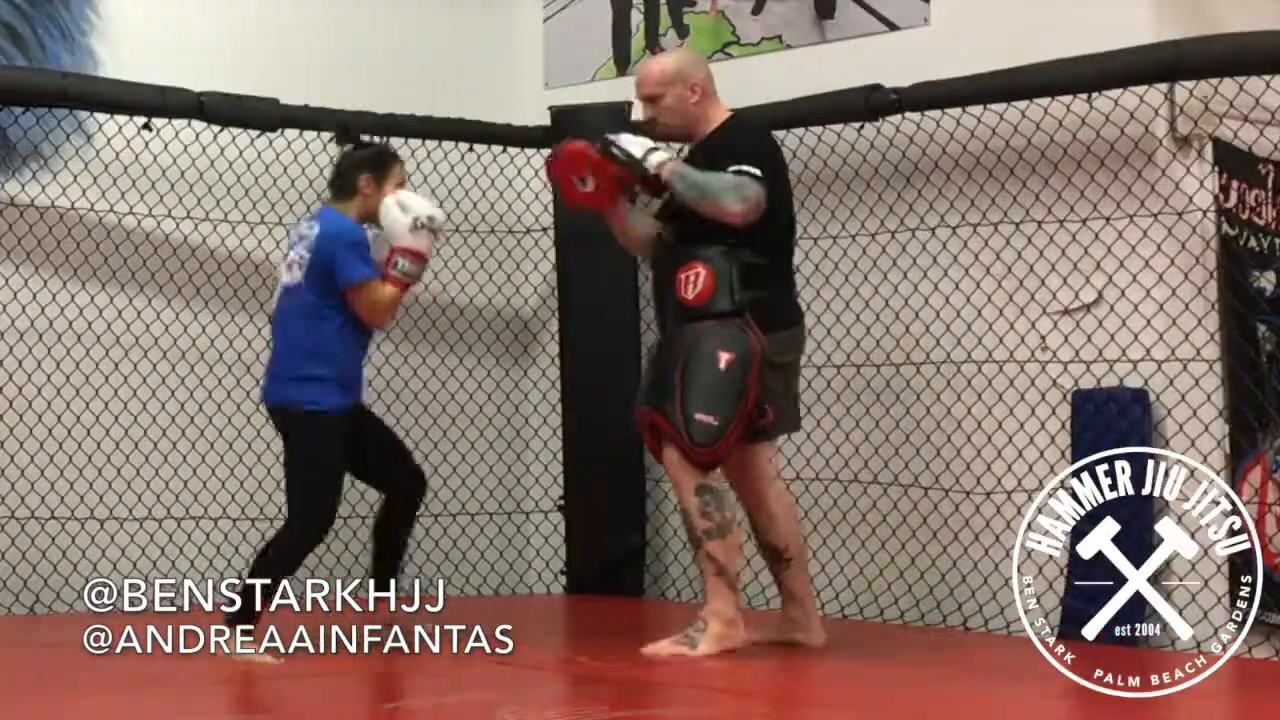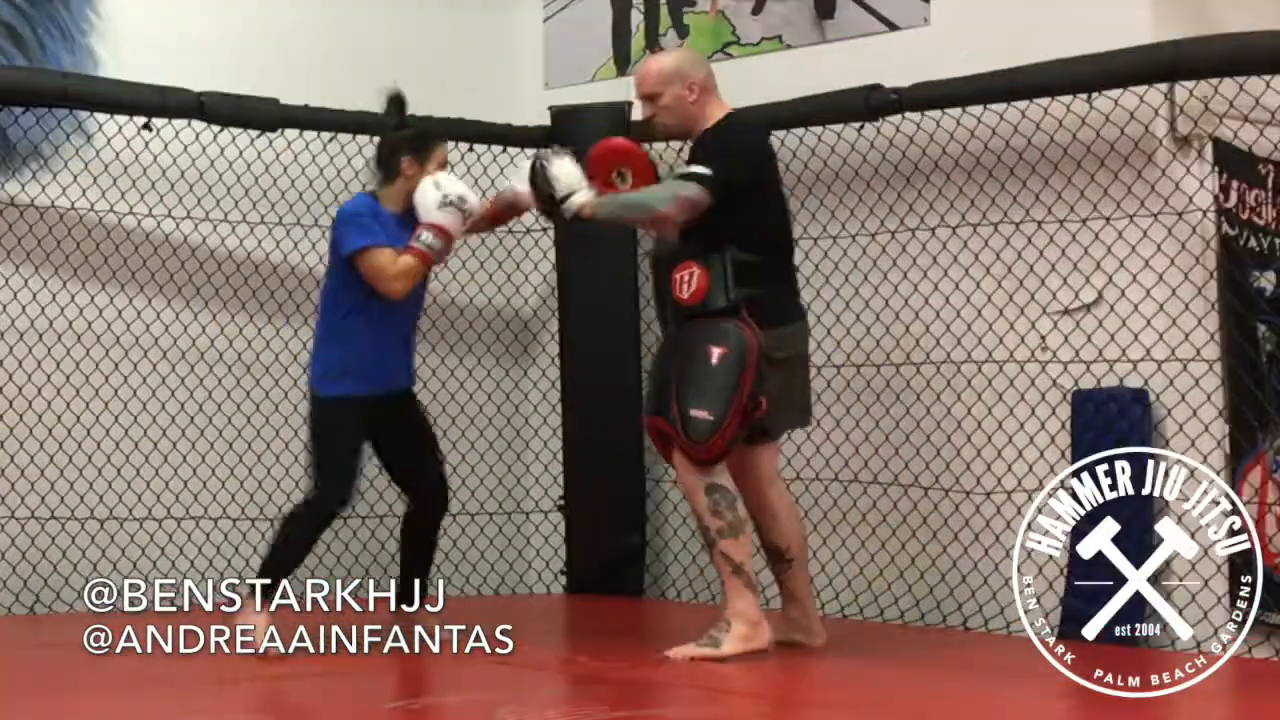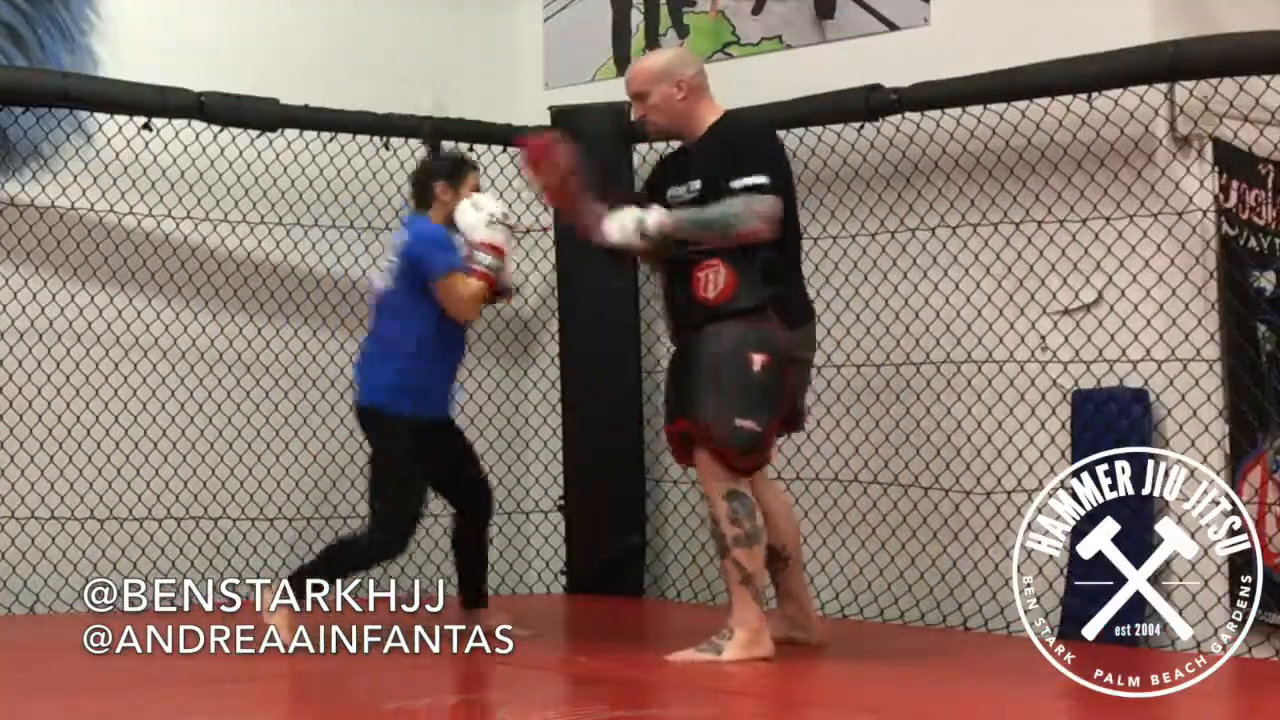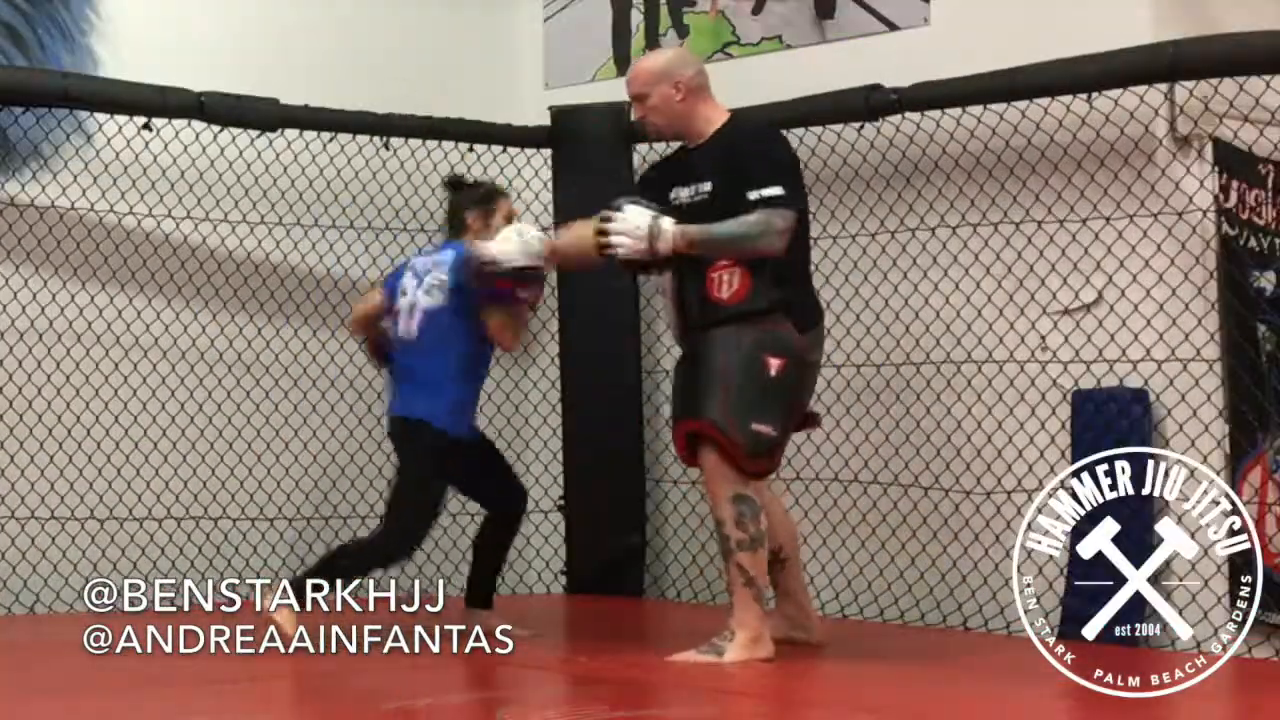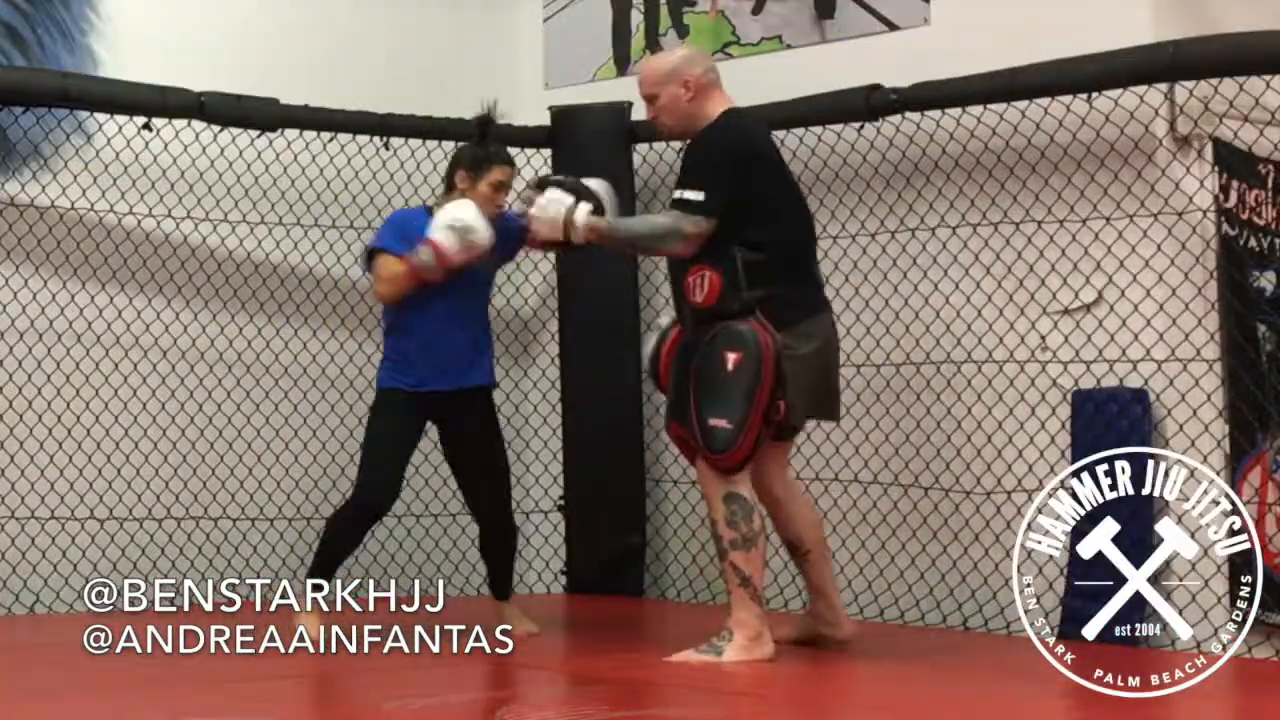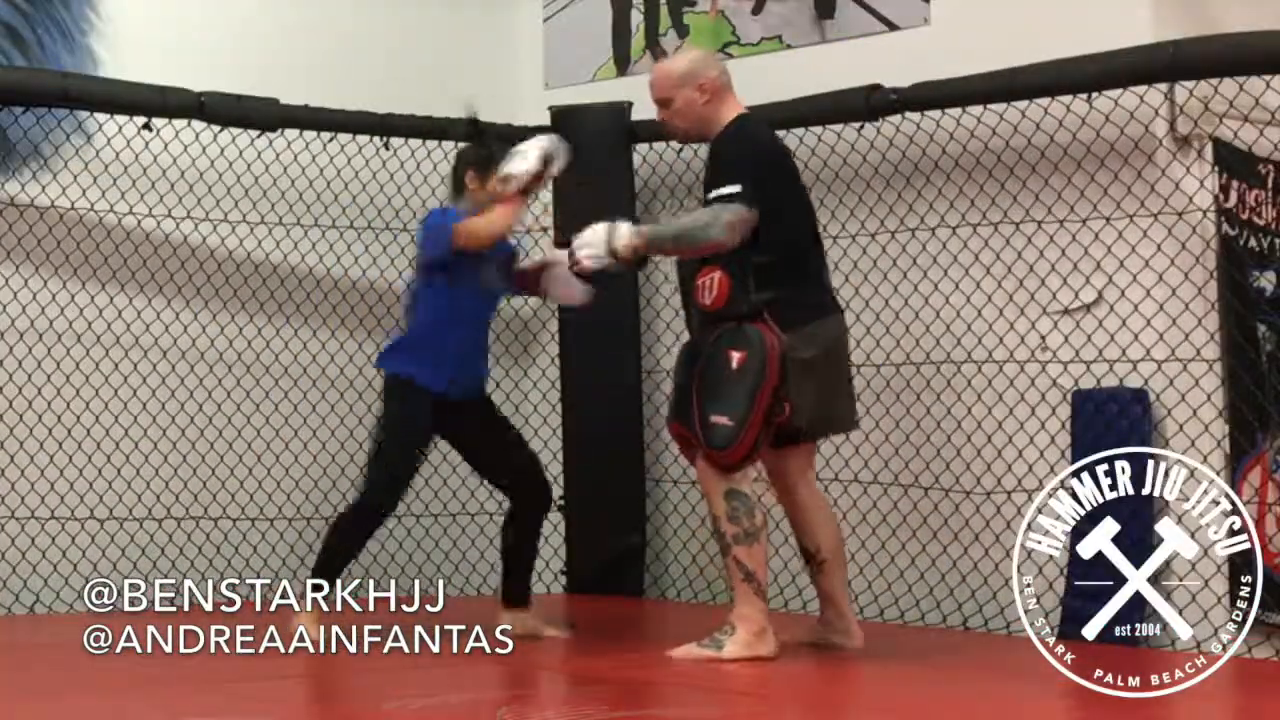
dt=0.2s
person 1, frame 1
left shoulder: (745, 142)
right shoulder: (697, 160)
left elbow: (737, 209)
right elbow: (654, 246)
left wrist: (658, 163)
right wrist: (608, 201)
left knee: (686, 461)
right knee: (750, 471)
left ankle: (721, 618)
right ankle: (800, 617)
person 1, frame 2
left shoulder: (737, 141)
right shoulder: (716, 148)
left elbow: (672, 207)
right elbow: (685, 237)
left wrist: (584, 199)
left hip: (746, 328)
right hip: (748, 329)
left knee: (694, 461)
right knee: (754, 469)
left ankle: (745, 620)
right ankle: (801, 616)
person 1, frame 3
left shoulder: (747, 141)
right shoulder: (673, 169)
left elbow: (758, 223)
right elbow: (645, 247)
left wrist: (651, 221)
left hip: (757, 329)
right hip: (718, 334)
left knee: (718, 464)
right knee: (743, 469)
left ankle: (747, 629)
right ankle: (799, 612)
person 1, frame 4
left shoulder: (764, 145)
right shoulder: (671, 171)
left elbow: (771, 236)
right elbow: (619, 229)
left wrist: (663, 236)
left hip: (765, 334)
right hip: (720, 338)
left knee: (721, 465)
right knee: (739, 472)
left ankle: (750, 631)
right ankle: (796, 615)
person 1, frame 5
left shoulder: (725, 142)
right shoulder: (726, 143)
left elbow: (682, 238)
left wrist: (579, 223)
left hip: (761, 328)
right hip: (774, 328)
left knee: (718, 467)
right knee: (767, 469)
left ankle: (748, 631)
right ankle: (829, 612)
person 1, frame 6
left shoulder: (741, 143)
right shoulder: (752, 145)
left elbow: (724, 230)
left wrist: (623, 239)
left hip: (771, 331)
right hip: (799, 329)
left knee: (718, 463)
right knee: (791, 474)
left ankle: (750, 627)
right ankle: (838, 619)
person 2, frame 1
left shoulder: (322, 226)
right shoulder: (344, 235)
right elbow: (375, 312)
right wrist: (409, 254)
left hip: (329, 399)
right hip: (309, 400)
left knee: (409, 486)
right knee: (309, 522)
right ankle: (238, 626)
person 2, frame 2
left shoulder: (406, 213)
right shoulder: (359, 214)
left elbow: (471, 223)
right elbow: (394, 282)
left wrist: (511, 202)
right wrist: (437, 230)
left hip: (391, 386)
right hip: (344, 387)
left knee: (430, 494)
right knee: (331, 498)
left ankle: (408, 611)
right ankle: (259, 603)
person 2, frame 3
left shoulder: (429, 238)
right shoulder: (432, 239)
right elbow: (465, 307)
right wrist: (488, 251)
left hip: (420, 407)
right hip: (397, 406)
left knee: (476, 497)
right knee: (393, 531)
left ankle: (474, 611)
right ankle: (286, 601)
person 2, frame 4
left shoulder: (416, 266)
right shoulder: (476, 263)
left elbow: (361, 315)
right elbow: (506, 337)
left wrist: (391, 351)
right wrist: (525, 284)
left hip: (443, 423)
right hip: (432, 423)
left knee: (510, 501)
right knee: (397, 539)
left ankle: (479, 611)
right ankle: (291, 599)
person 2, frame 5
left shoulder: (495, 226)
right shoulder: (405, 223)
right elbow: (386, 287)
right wrist: (438, 252)
left hip: (468, 390)
right hip: (403, 389)
left knee: (493, 508)
right knee: (373, 498)
left ankle: (501, 602)
person 2, frame 6
left shoulder: (497, 249)
right shoulder: (445, 221)
left elbow: (518, 280)
right elbow: (483, 234)
left wrist: (549, 273)
right wrist: (523, 183)
left hip: (465, 395)
right hip: (414, 384)
left knee: (534, 492)
right knee: (380, 496)
left ankle: (517, 612)
right ankle: (311, 603)
